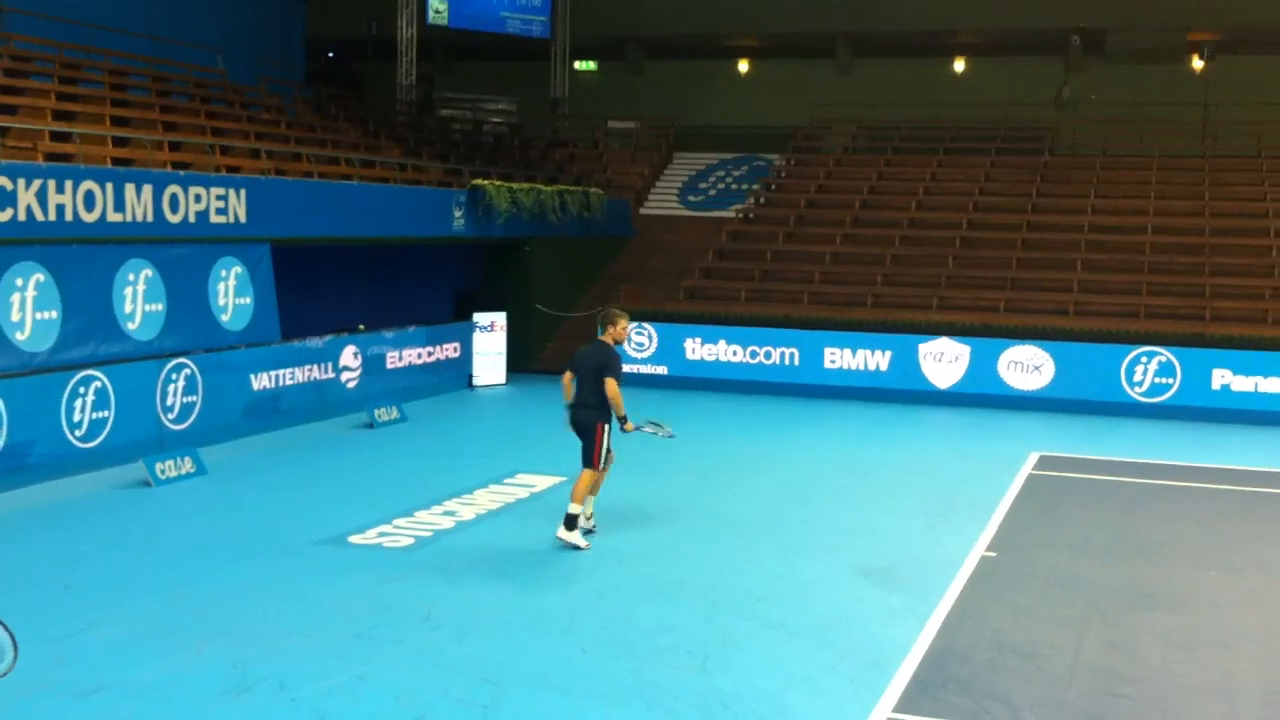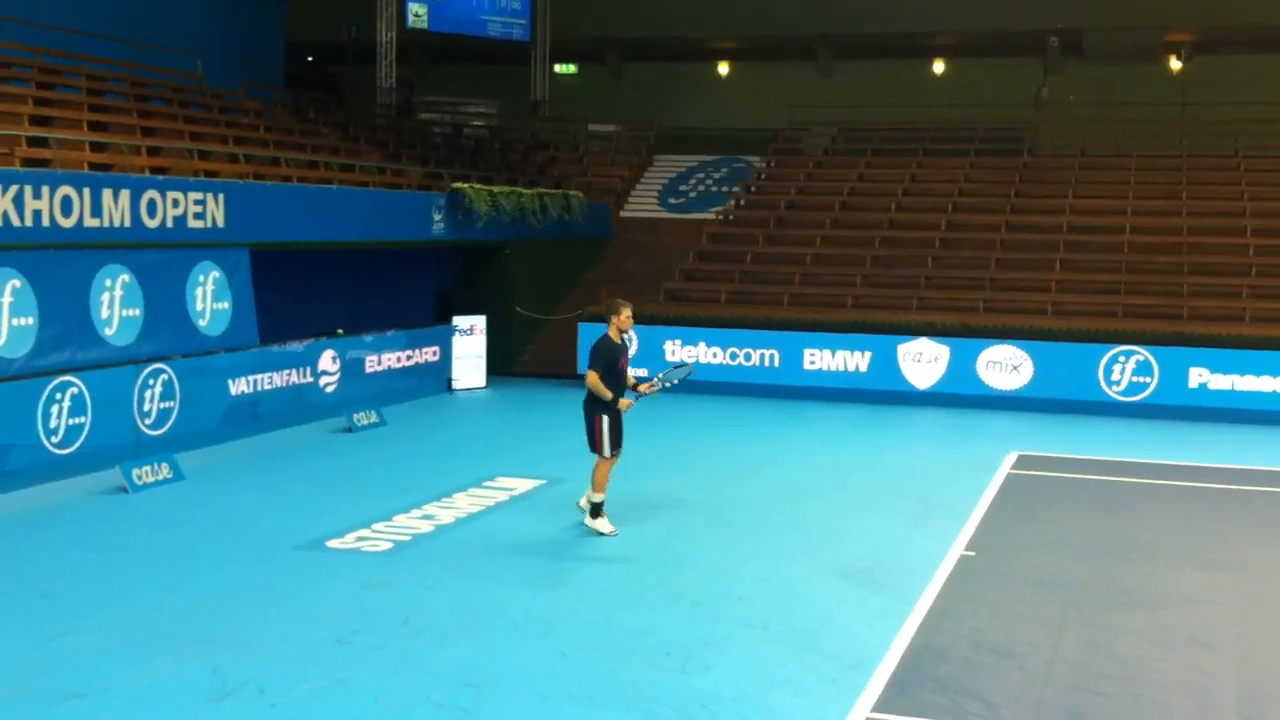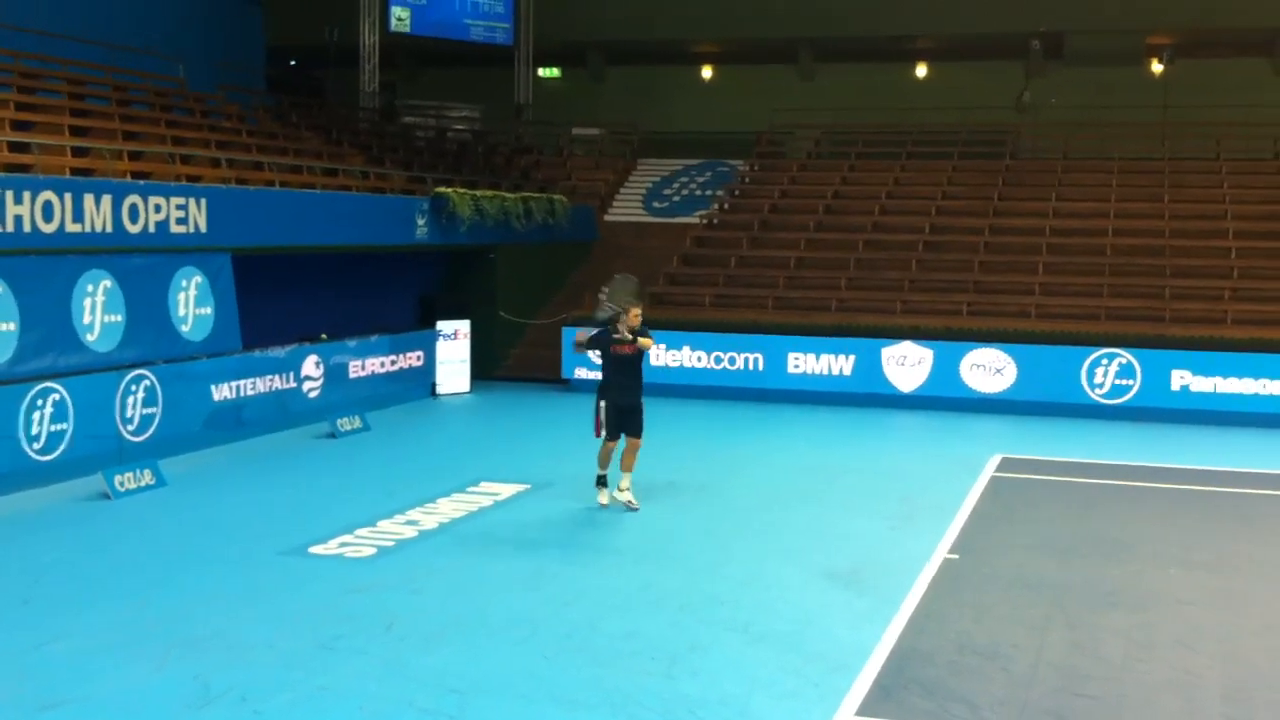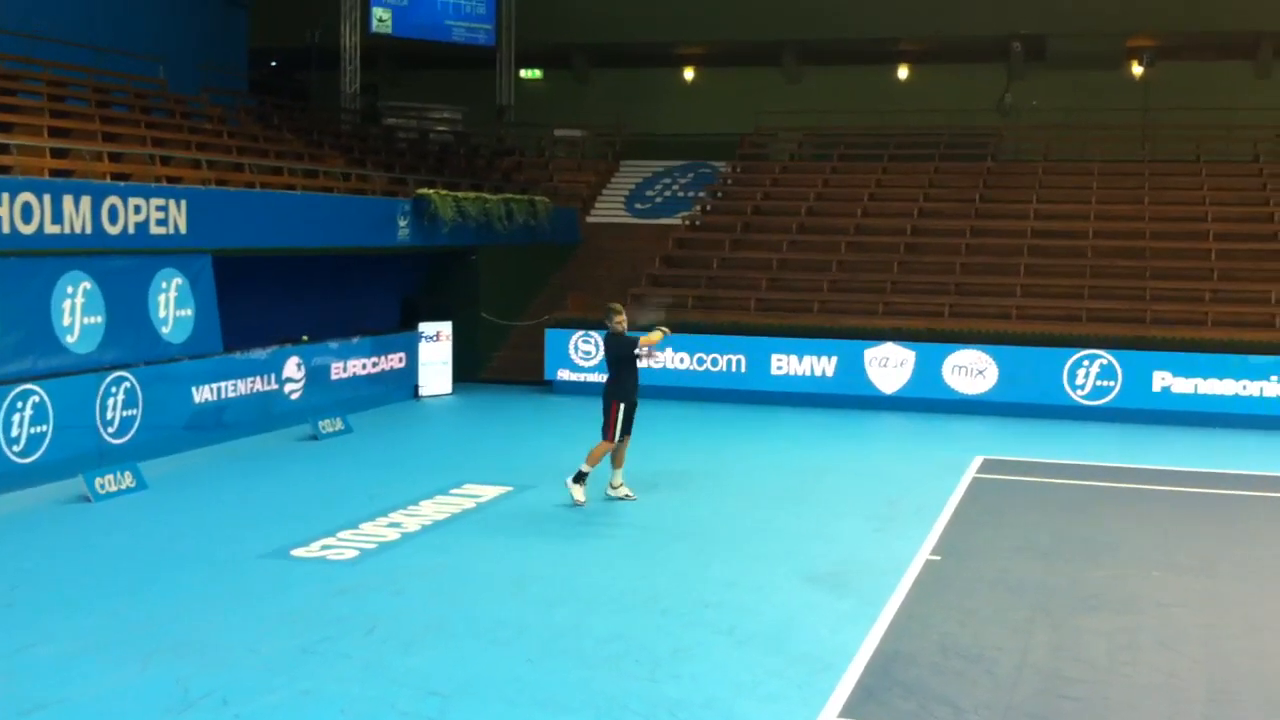
dt=0.7s
person 1, frame 1
left shoulder: (584, 350)
right shoulder: (611, 356)
left elbow: (567, 378)
right elbow: (611, 390)
left wrist: (571, 407)
right wrist: (623, 419)
left hip: (579, 413)
right hip: (596, 417)
left knee: (606, 459)
right knee: (593, 470)
left ankle: (585, 515)
right ankle: (569, 527)
person 1, frame 2
left shoulder: (622, 344)
right shoulder: (603, 347)
right elbow: (591, 381)
left wrist: (637, 386)
right wrist: (616, 400)
left hip: (611, 409)
right hip: (599, 409)
left knee: (610, 457)
right knee: (606, 459)
left ankle: (590, 499)
right ankle: (595, 515)
person 1, frame 3
left shoulder: (641, 334)
right shoulder: (605, 334)
left elbow: (647, 344)
right elbow: (579, 348)
left wrist: (629, 336)
right wrist: (580, 341)
left hip: (633, 398)
right hip: (609, 398)
left knee: (634, 443)
right knee: (609, 443)
left ankle: (623, 490)
right ankle: (601, 483)
person 1, frame 4
left shoulder: (619, 336)
right shoulder: (617, 340)
right elbow: (648, 341)
left wrist: (638, 353)
right wrist: (662, 331)
left hip: (625, 396)
right hip: (617, 398)
left knee: (623, 441)
right knee: (610, 442)
left ankle: (616, 485)
right ankle: (578, 480)
